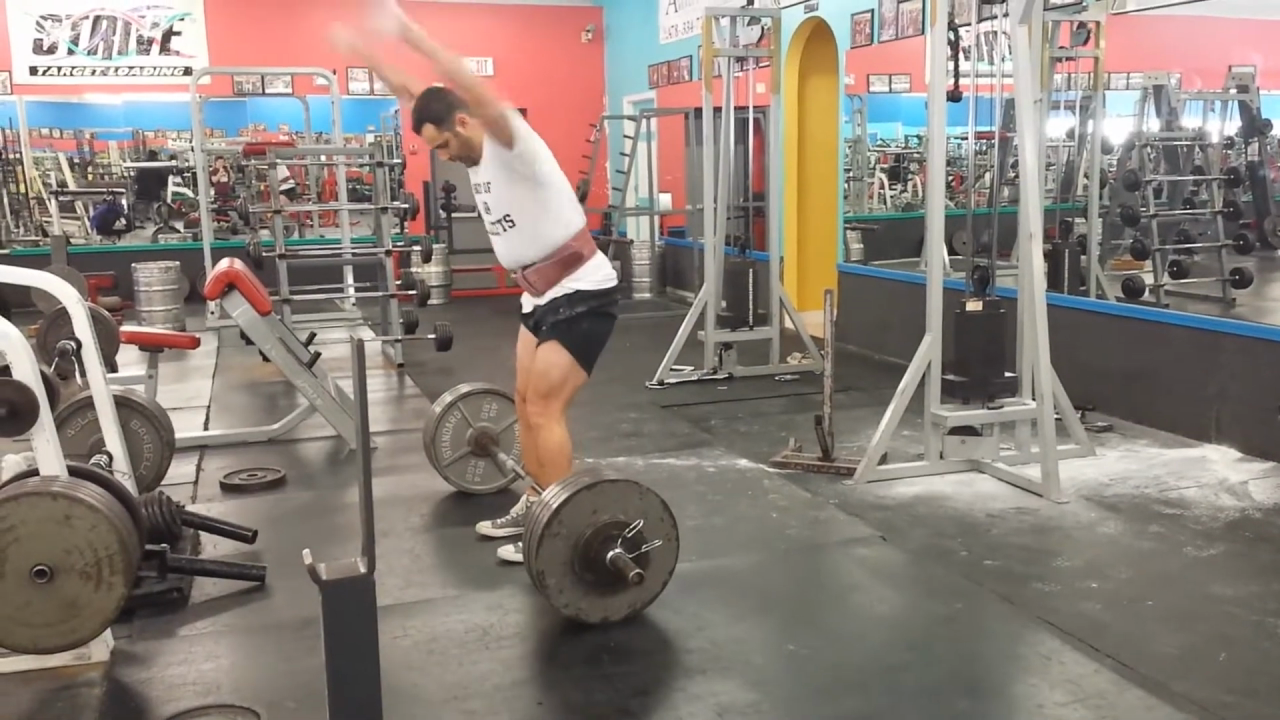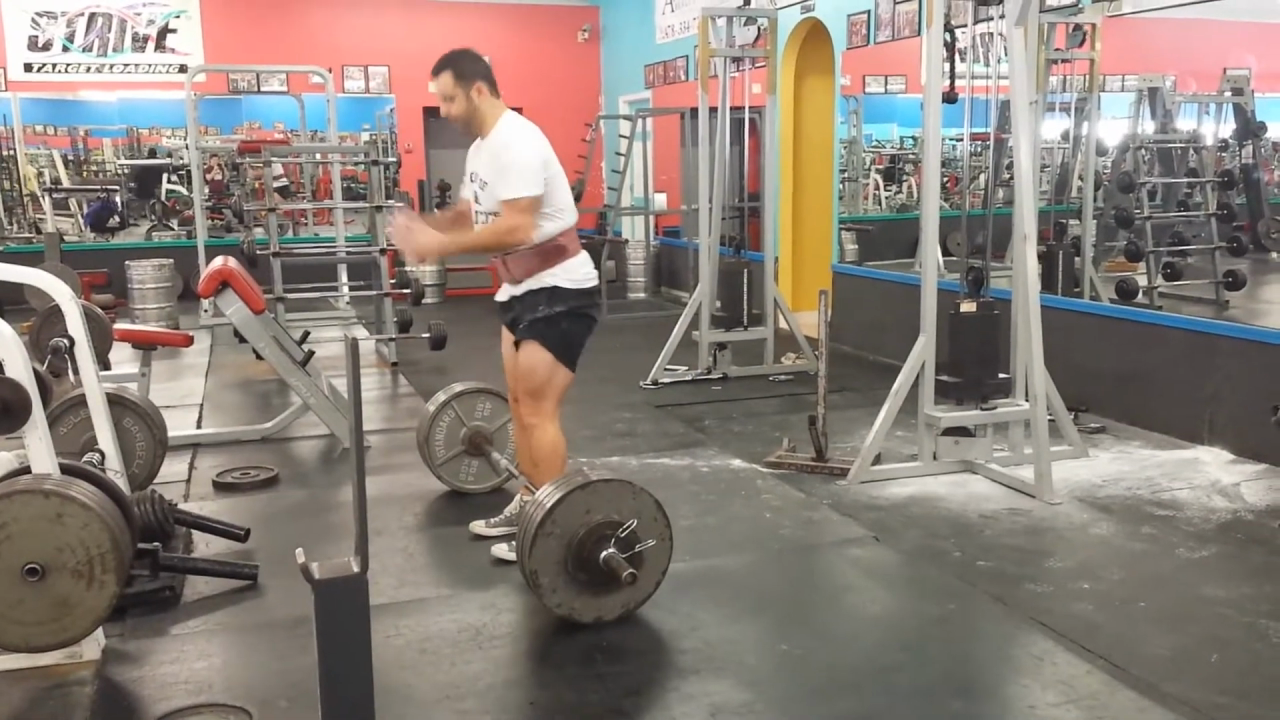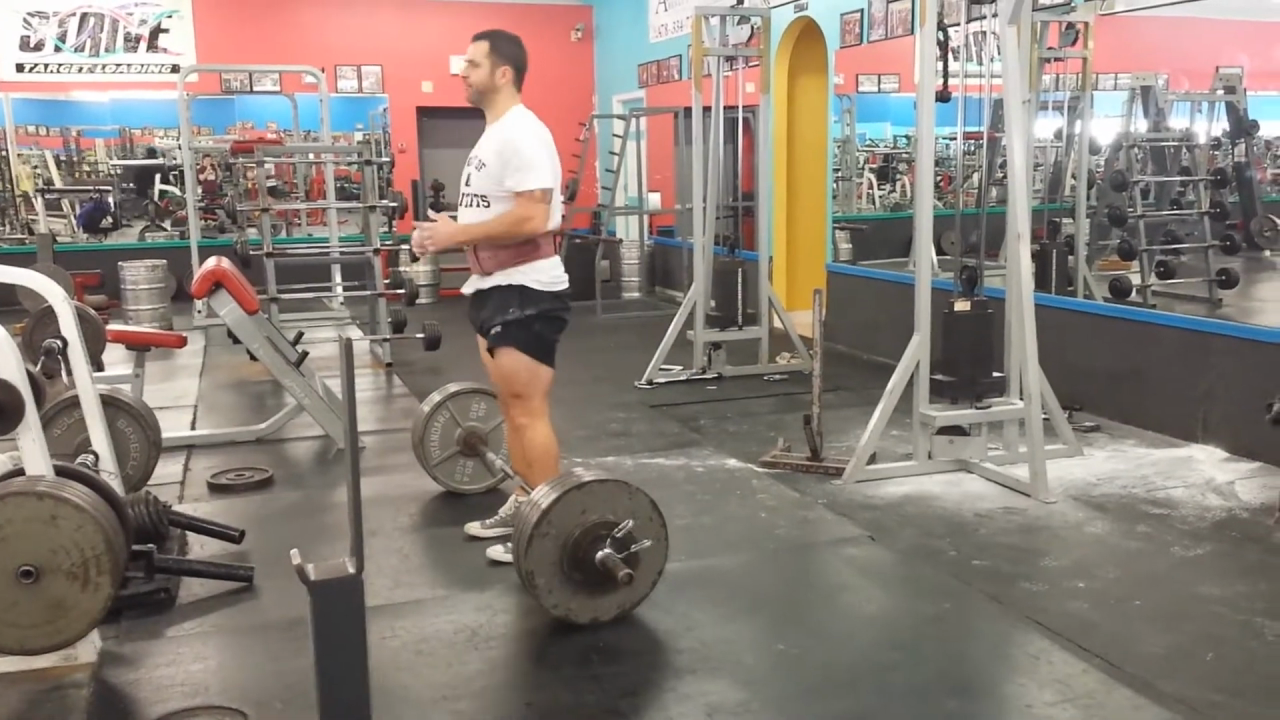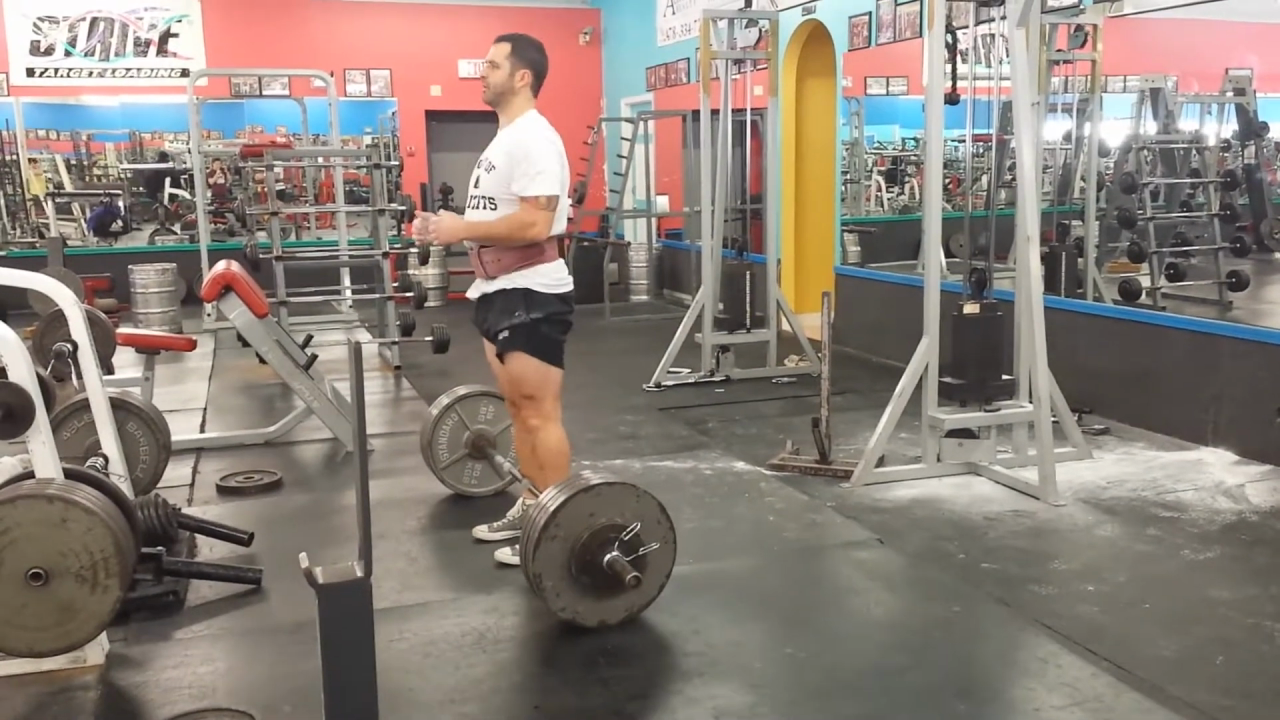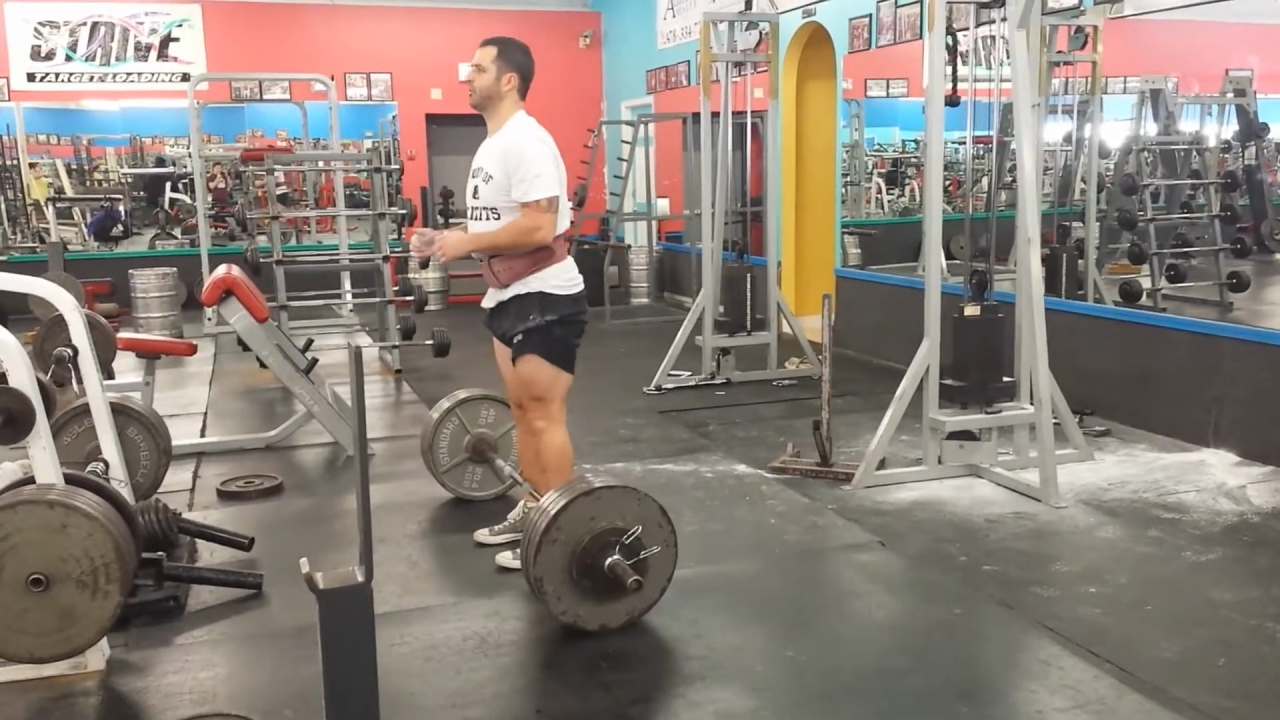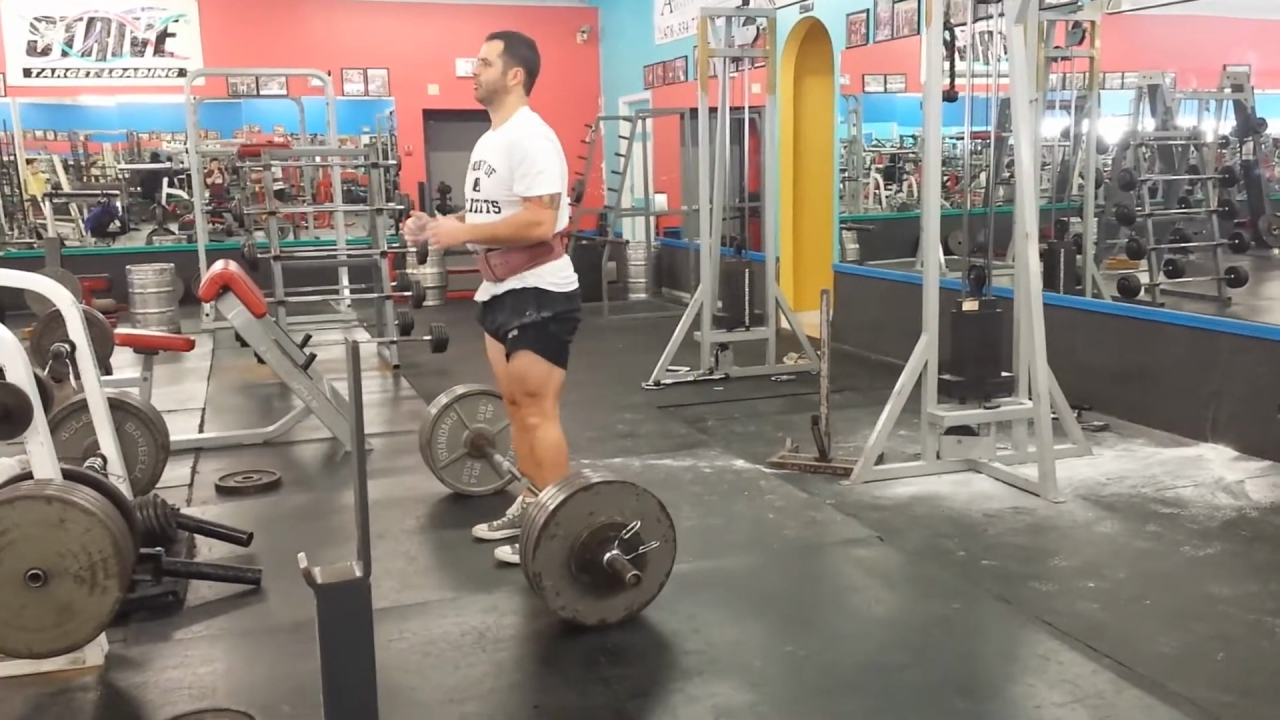
dt=0.3s
person 1, frame 1
left shoulder: (510, 143)
right shoulder: (482, 150)
left elbow: (484, 97)
right elbow: (424, 103)
right wrist: (374, 56)
left hip: (581, 293)
right hip: (544, 293)
left knee: (543, 409)
right knee: (527, 404)
right ankle: (534, 504)
person 1, frame 2
left shoulder: (515, 142)
right shoulder: (481, 145)
left elbow: (517, 229)
right elbow: (466, 213)
left wrist: (442, 246)
right wrist: (424, 227)
left hip: (560, 291)
right hip: (526, 291)
left knee: (537, 411)
right knee: (521, 405)
right ankle: (530, 505)
person 1, frame 3
left shoulder: (522, 133)
right shoulder: (495, 134)
left elbow: (531, 218)
left wrist: (458, 235)
right wrist: (450, 226)
left hip: (525, 291)
right hip: (496, 288)
left knee: (528, 412)
right knee: (512, 408)
right ankle: (525, 505)
person 1, frame 4
left shoulder: (533, 138)
right shoulder: (507, 138)
left elbow: (534, 223)
left wrist: (461, 229)
right wrist: (451, 224)
left hip: (531, 295)
right hip: (500, 292)
left knee: (540, 415)
right knee: (520, 411)
right ankle: (532, 508)
person 1, frame 5
left shoulder: (525, 142)
right shoulder: (491, 145)
left elbow: (538, 228)
left wrist: (464, 243)
right wrist: (445, 235)
left hip: (544, 297)
right hip: (508, 297)
left knee: (544, 417)
right knee: (523, 412)
right ankle: (533, 511)
person 1, frame 6
left shoulder: (530, 137)
right shoulder: (491, 140)
left elbow: (539, 222)
left wrist: (462, 233)
right wrist: (442, 224)
left hip: (538, 294)
right hip: (502, 292)
left knee: (537, 413)
right knee: (517, 407)
right ankle: (531, 506)
